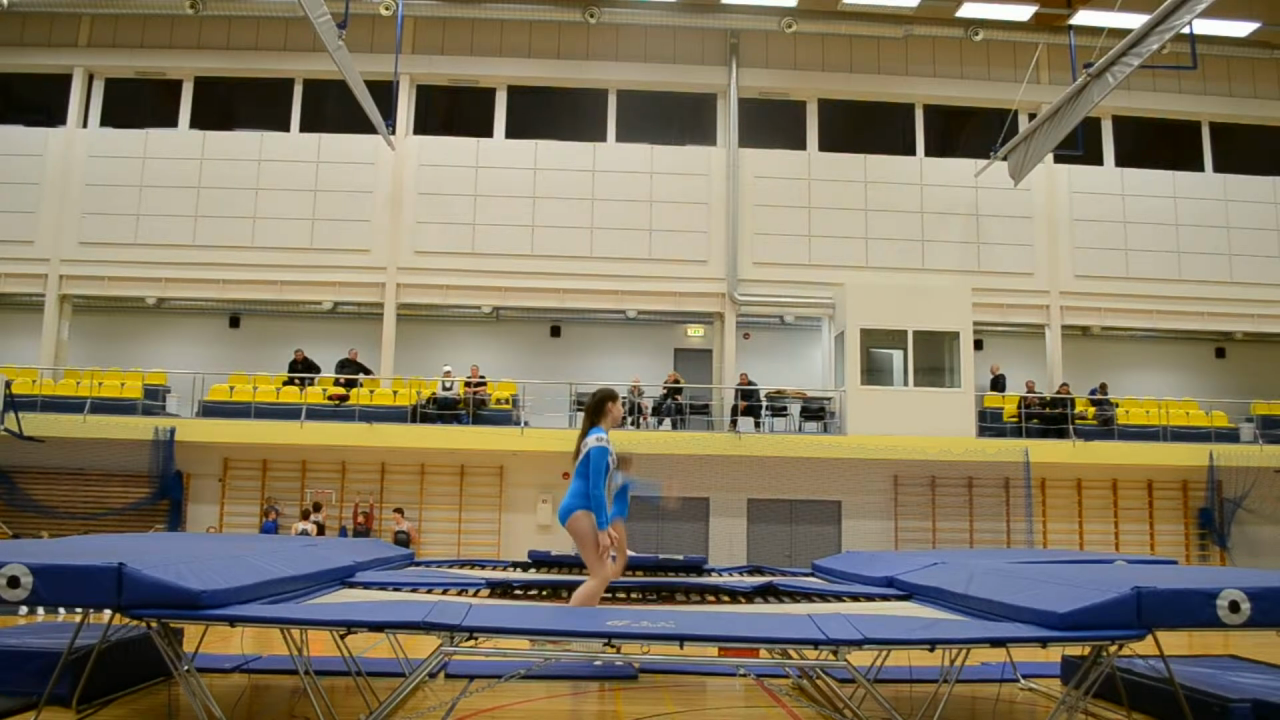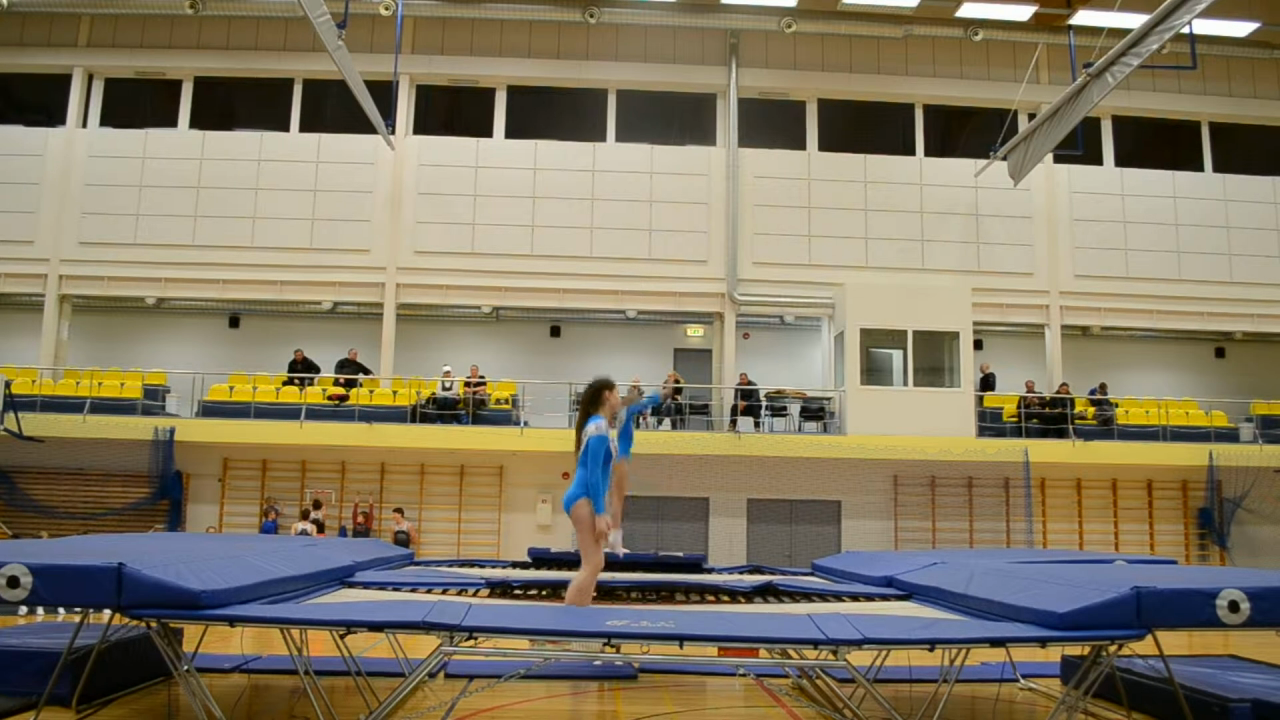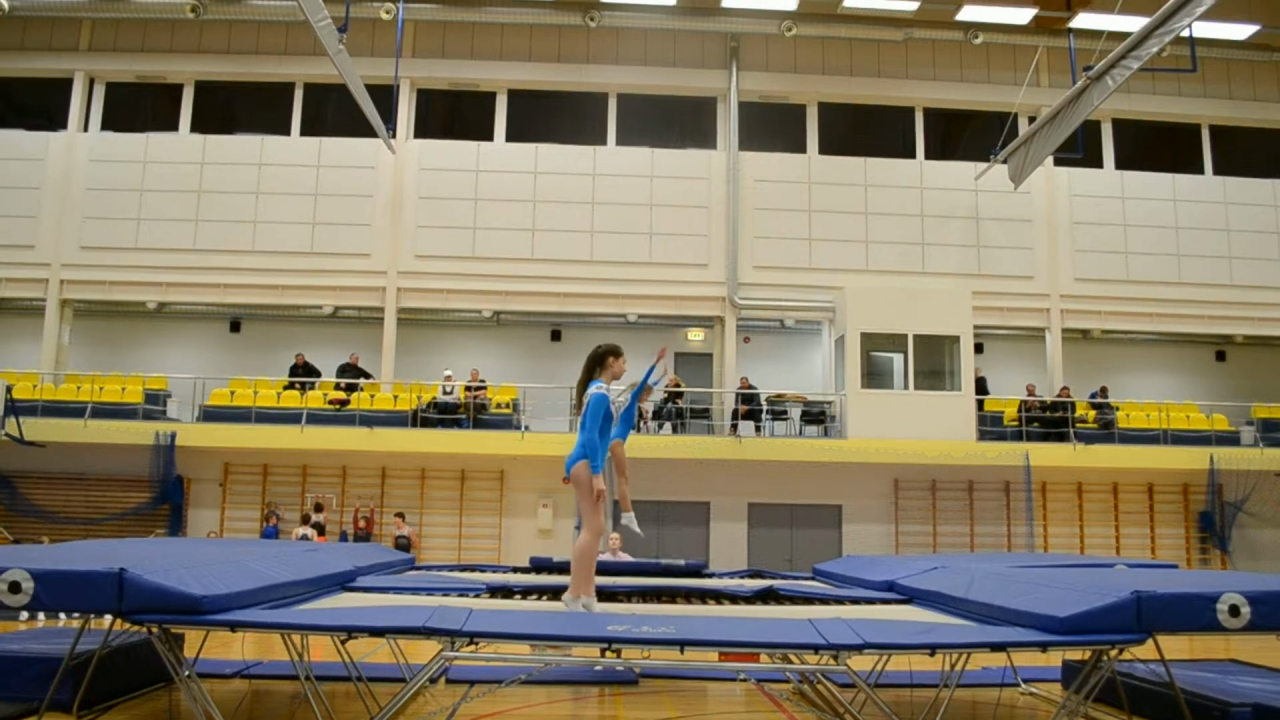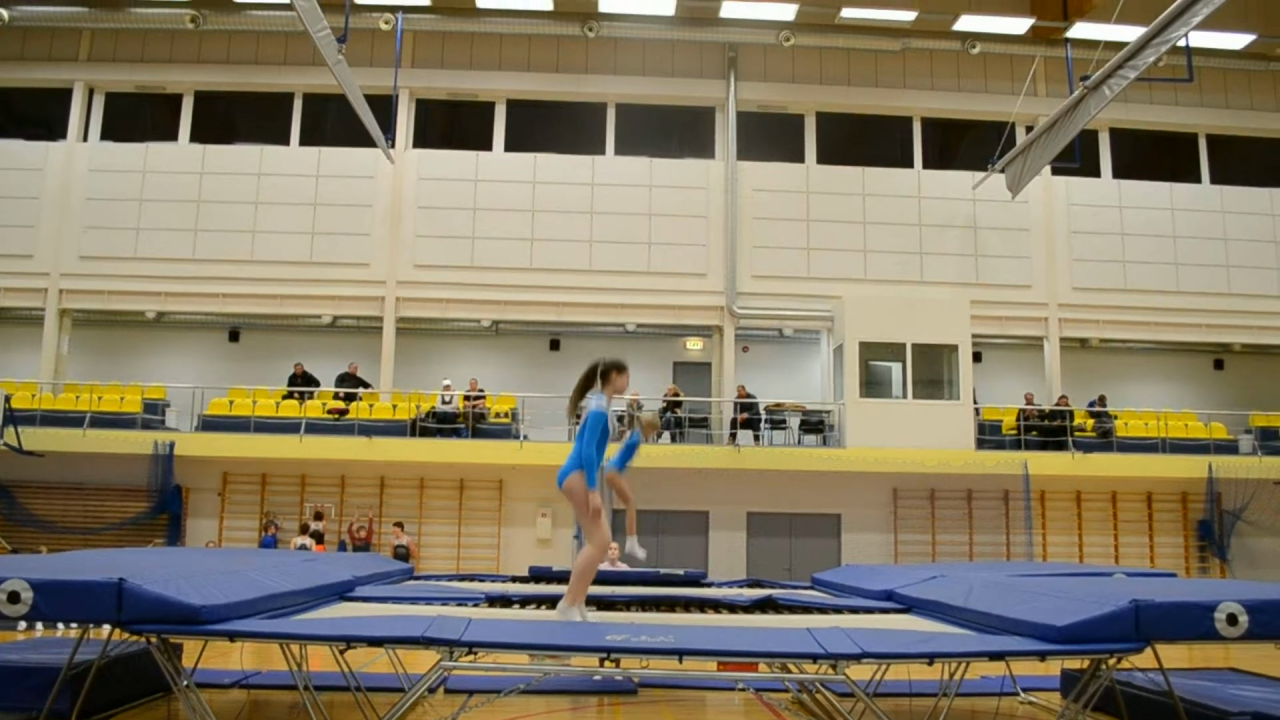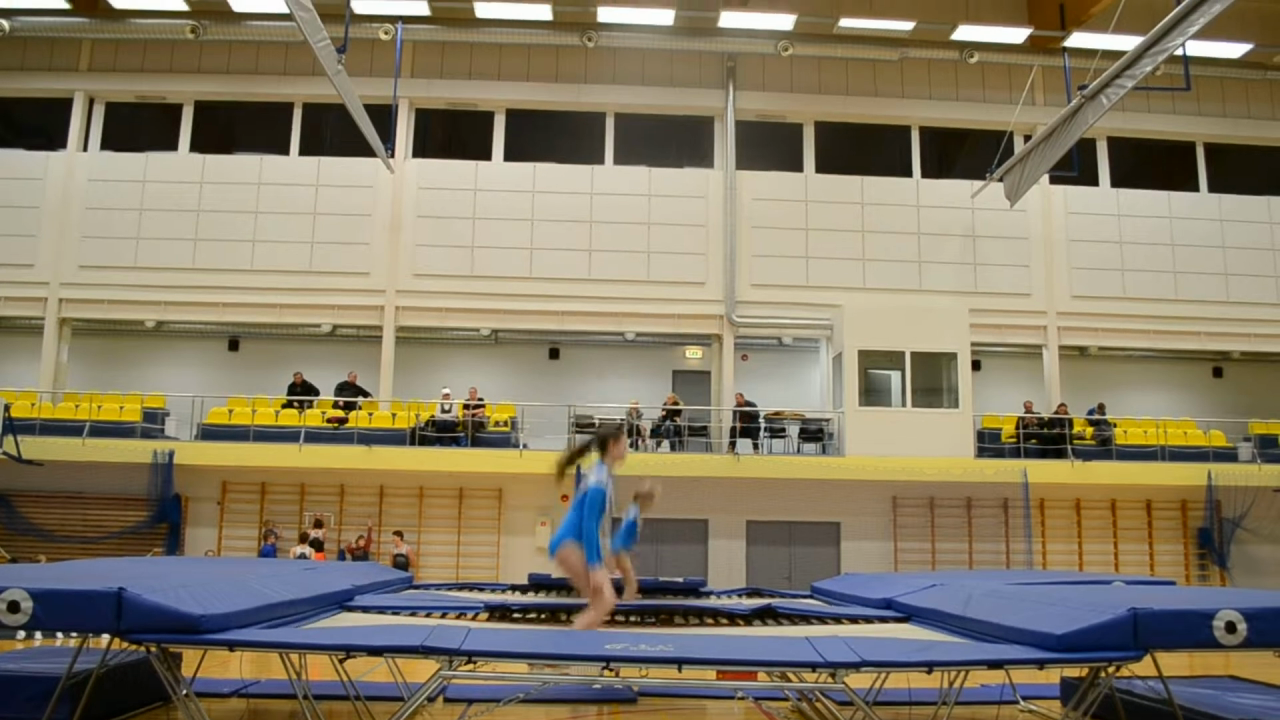
dt=0.2s
person 1, frame 1
left shoulder: (597, 437)
right shoulder: (599, 439)
right elbow: (595, 488)
left wrist: (608, 526)
right wrist: (602, 530)
left hip: (581, 510)
right hip: (579, 510)
left knee: (604, 575)
right knee: (601, 576)
person 1, frame 2
left shoulder: (597, 426)
right shoulder: (598, 427)
right elbow: (593, 473)
left wrist: (603, 513)
right wrist: (601, 514)
left hip: (586, 498)
right hip: (584, 499)
left knee: (593, 565)
right knee: (592, 566)
person 1, frame 3
left shoulder: (598, 390)
right shoulder: (599, 391)
right elbow: (590, 433)
left wrist: (596, 473)
right wrist: (597, 474)
left hip: (585, 463)
right hip: (585, 462)
left knee: (593, 530)
right knee: (593, 529)
left ankle: (586, 595)
right ankle: (574, 594)
person 1, frame 4
left shoulder: (600, 406)
right shoulder: (600, 405)
right elbow: (587, 449)
left wrist: (591, 490)
right wrist: (593, 490)
left hip: (580, 476)
right hip: (578, 474)
left knee: (600, 542)
right knee: (598, 542)
left ankle: (577, 606)
right ankle: (570, 604)
person 1, frame 5
left shoulder: (602, 476)
right shoulder: (599, 479)
right elbow: (589, 525)
left wrist: (596, 564)
right wrist: (595, 568)
left hip: (574, 544)
right hip: (569, 543)
left knee: (606, 601)
right knee: (603, 603)
